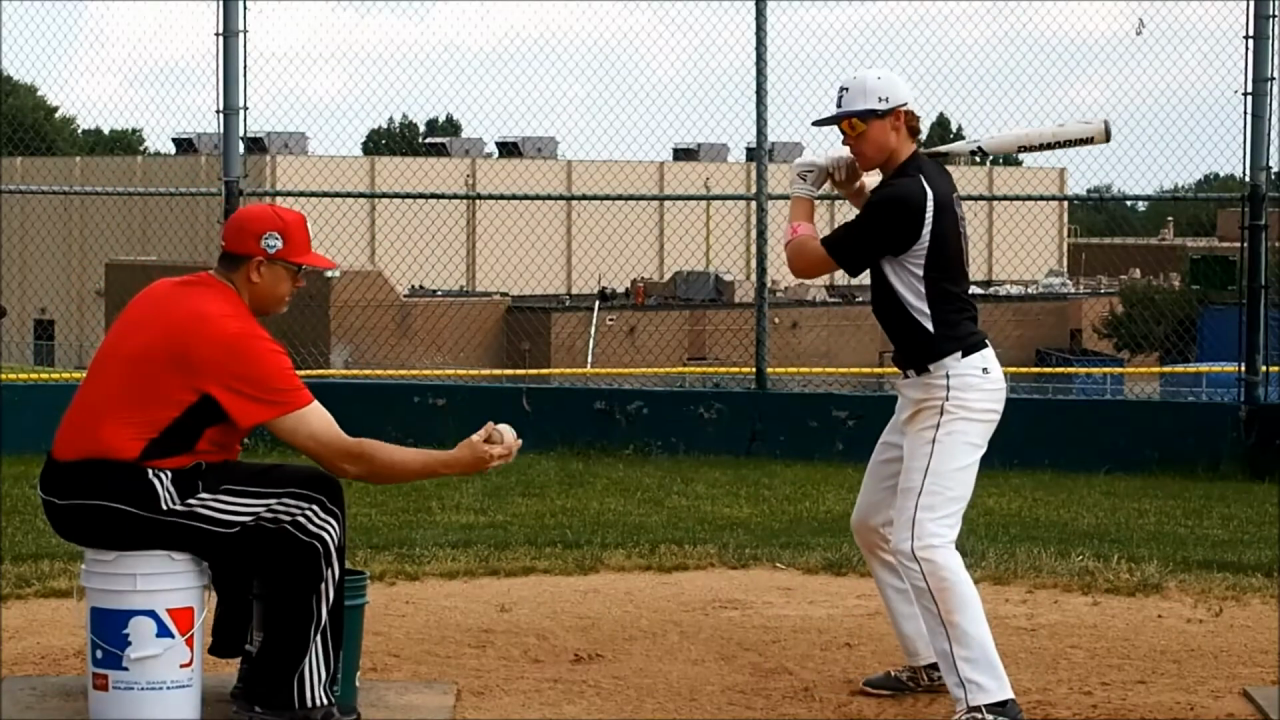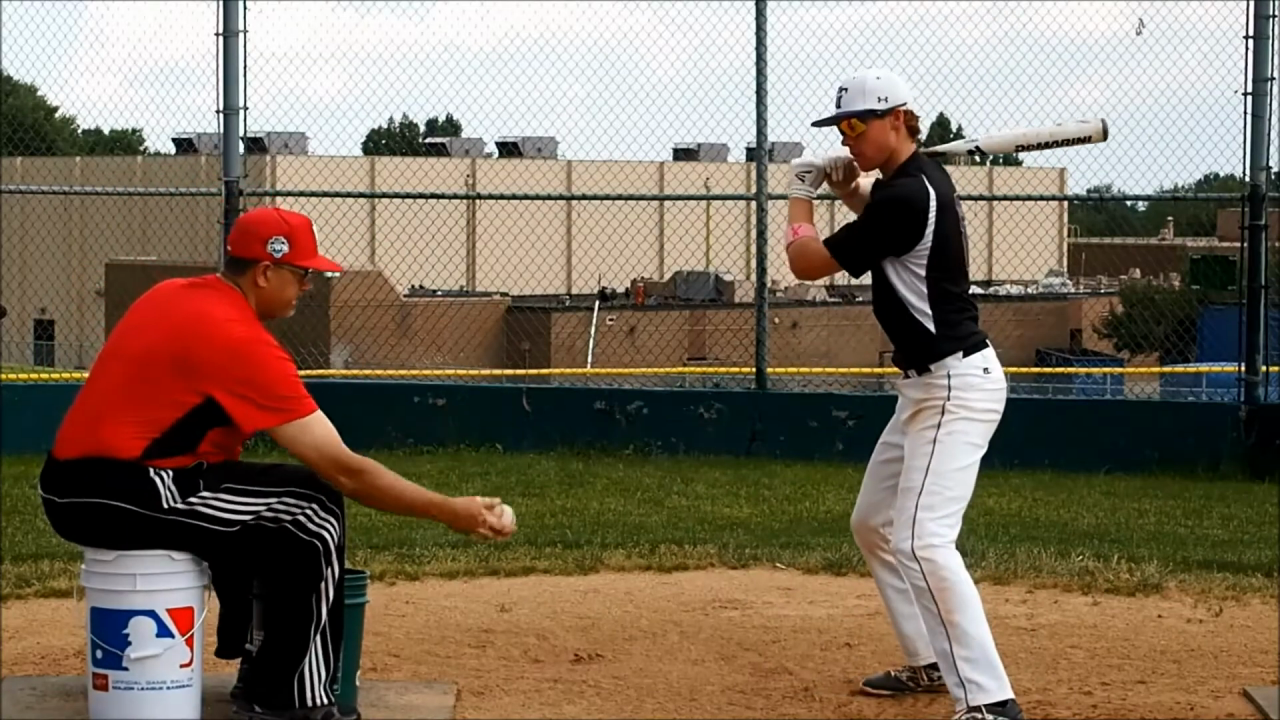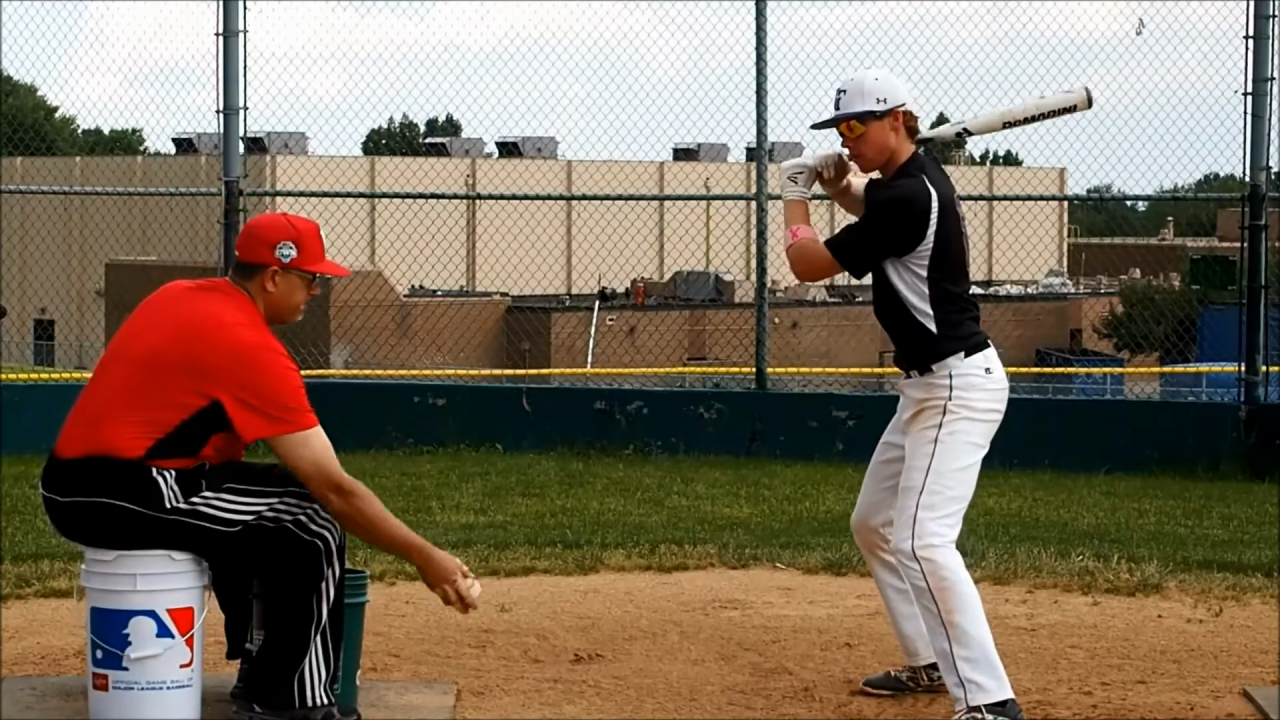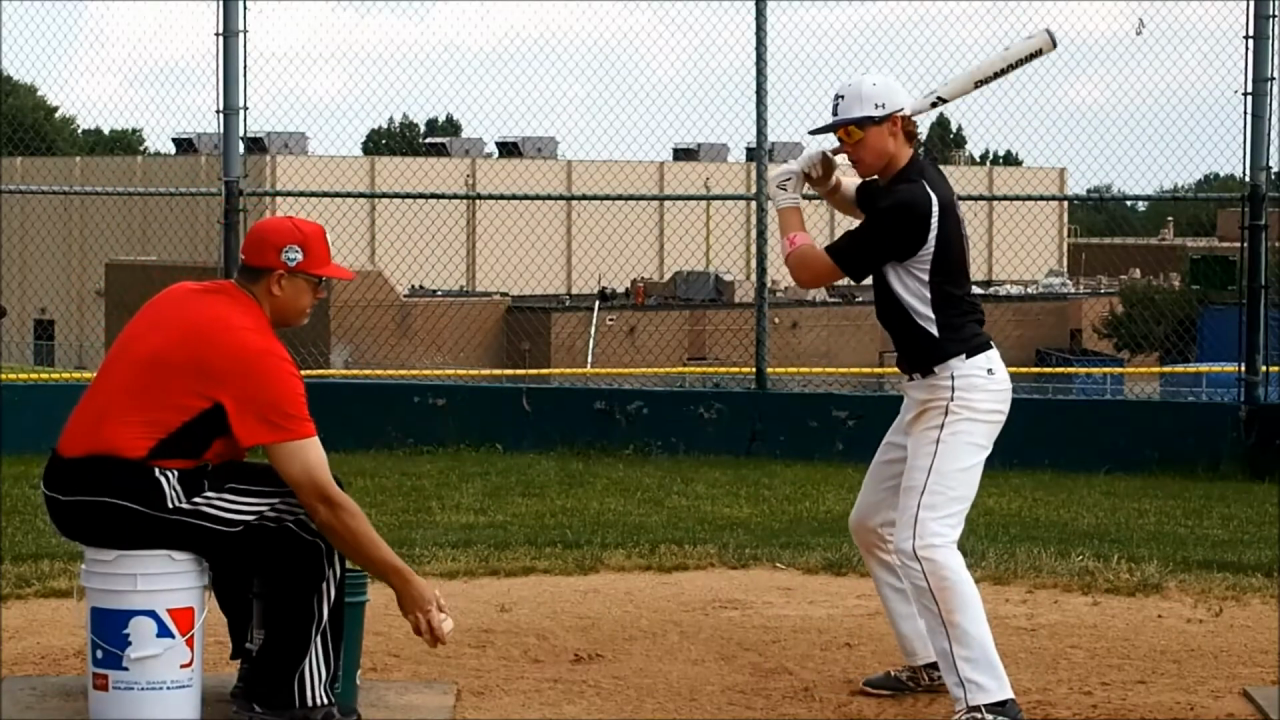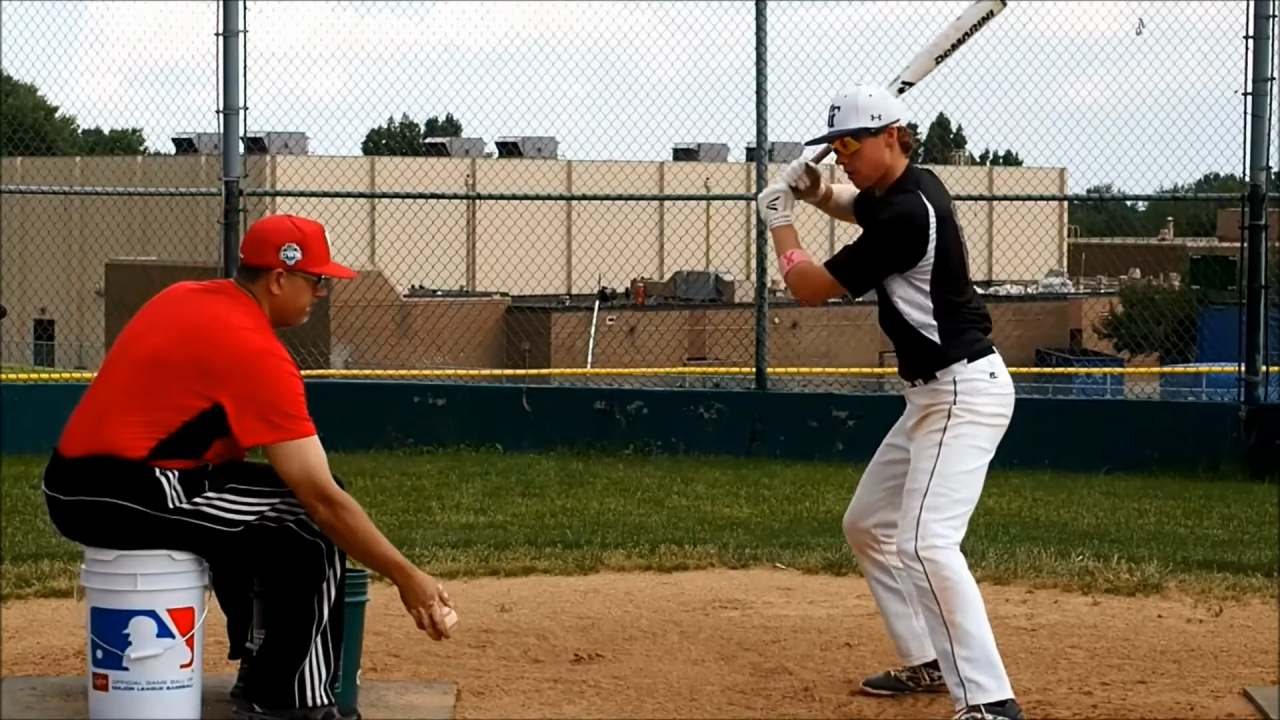
dt=0.1s
person 1, frame 1
left shoulder: (908, 196)
right shoulder: (921, 178)
left elbow: (804, 261)
right elbow: (881, 208)
left wrist: (802, 194)
right wrist: (851, 185)
left hip: (954, 385)
right hip: (928, 384)
left knee: (922, 539)
right knee: (873, 523)
right ankle: (929, 662)
person 1, frame 2
left shoulder: (910, 196)
right shoulder: (917, 179)
left elbow: (807, 263)
right elbow: (875, 205)
left wrist: (800, 195)
right wrist: (845, 182)
left hip: (956, 385)
right hip: (926, 385)
left knee: (923, 539)
right knee: (873, 523)
right ankle: (931, 661)
person 1, frame 3
left shoulder: (910, 197)
right shoulder: (913, 180)
left elbow: (808, 265)
right elbow: (870, 204)
left wrist: (794, 196)
right wrist: (837, 181)
left hip: (958, 385)
right hip: (928, 384)
left knee: (923, 539)
right knee: (873, 524)
right ankle: (930, 661)
person 1, frame 4
left shoulder: (911, 201)
right shoulder: (911, 181)
left elbow: (811, 271)
right elbow: (863, 200)
left wrist: (787, 203)
right wrist: (824, 181)
left hip: (962, 387)
right hip: (932, 388)
left knee: (924, 540)
right knee: (873, 523)
right ankle: (931, 661)
person 1, frame 5
left shoulder: (907, 213)
right shoulder: (909, 189)
left elbow: (809, 287)
right elbow: (861, 207)
left wrist: (779, 222)
right wrist: (817, 190)
left hip: (964, 390)
right hip: (935, 391)
left knee: (925, 542)
right knee: (868, 525)
right ankle: (930, 661)
person 2, frame 1
left shoulder: (164, 293)
right shoulder: (238, 337)
right elbow: (345, 457)
right wrist: (454, 460)
left hip: (74, 487)
right hip: (119, 497)
left knee: (267, 505)
right knee: (313, 513)
left ankle: (261, 672)
person 2, frame 2
left shoulder: (170, 294)
right shoulder: (244, 342)
right elbow: (344, 469)
right wrist: (448, 510)
left hip: (71, 488)
right hip: (118, 498)
left knee: (266, 507)
right knee: (312, 512)
left ankle: (264, 670)
person 2, frame 3
left shoulder: (177, 296)
right shoulder: (253, 348)
right elbow: (334, 489)
right wrist: (424, 557)
left hip: (75, 485)
right hip: (115, 496)
left knee: (267, 501)
right knee: (312, 513)
left ankle: (262, 670)
person 2, frame 4
left shoulder: (181, 297)
right shoulder: (258, 353)
right elbow: (325, 498)
right wrist: (403, 581)
left hip: (73, 486)
right hip: (118, 497)
left knee: (278, 494)
right knee: (307, 517)
left ankle: (264, 672)
person 2, frame 5
left shoulder: (181, 297)
right shoulder: (258, 352)
right elbow: (324, 497)
right wrist: (405, 575)
left hip: (75, 486)
right hip: (120, 497)
left knee: (276, 495)
right knee: (308, 518)
left ankle: (264, 671)
